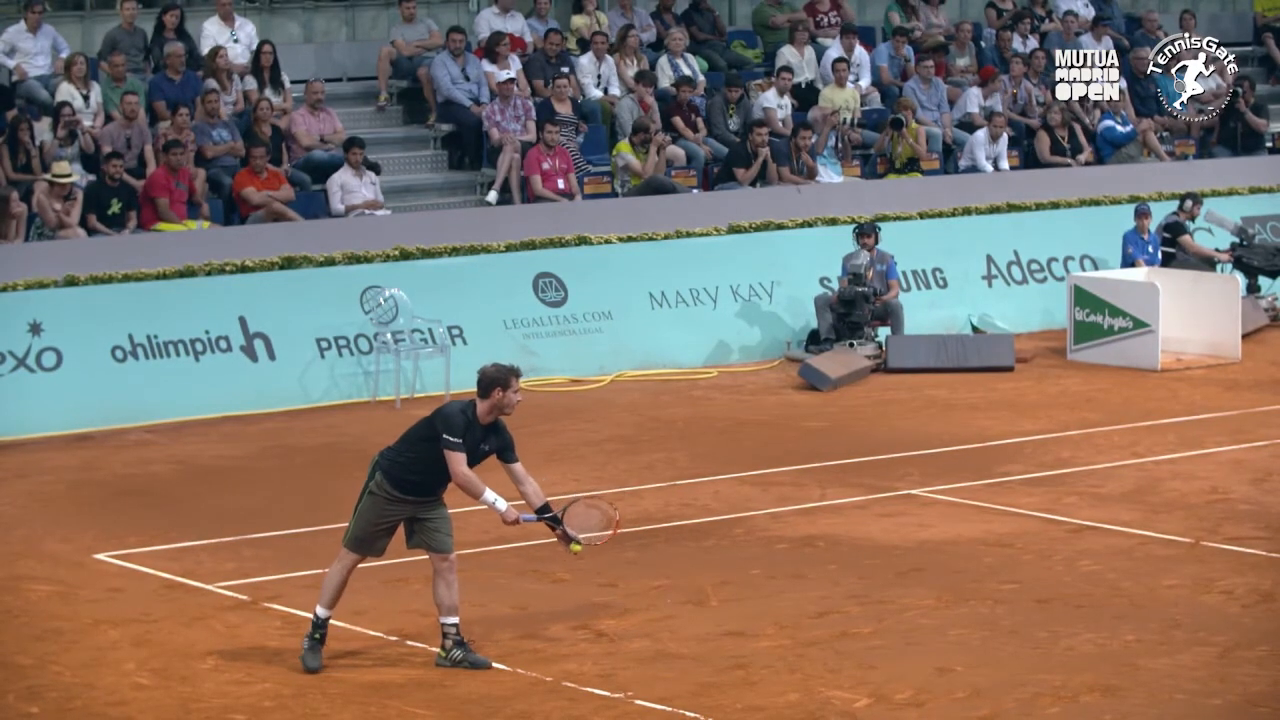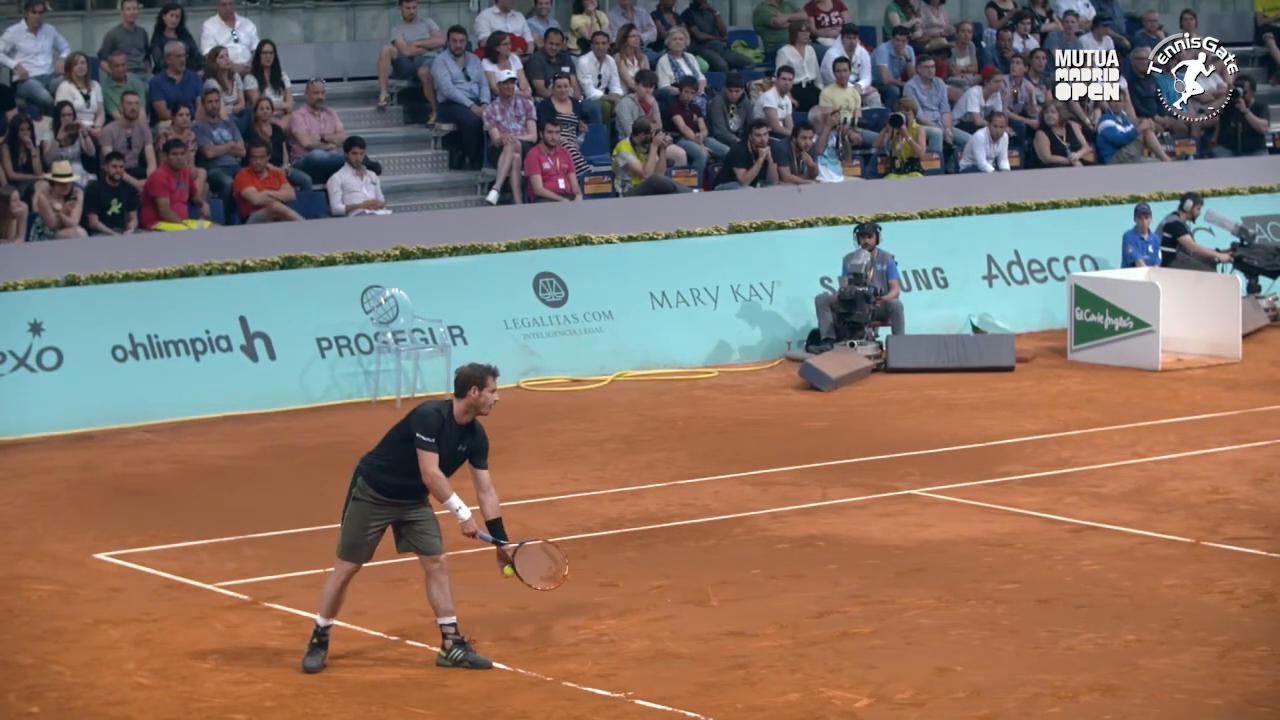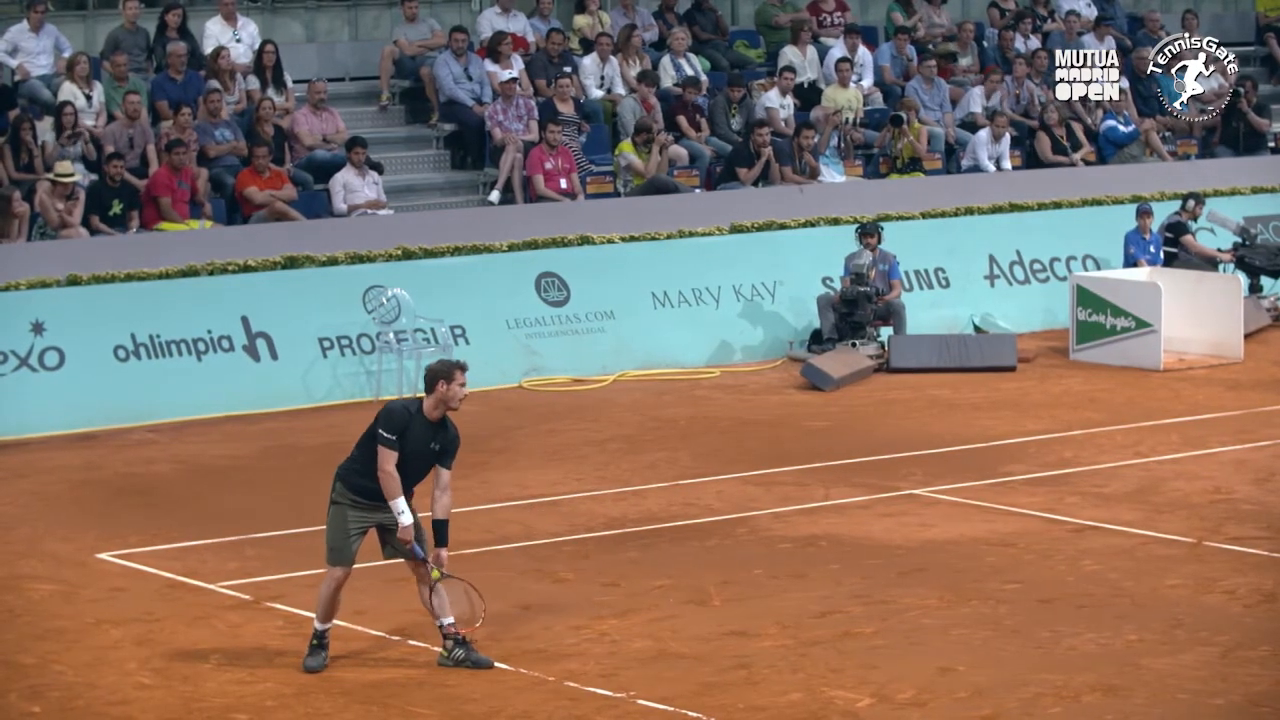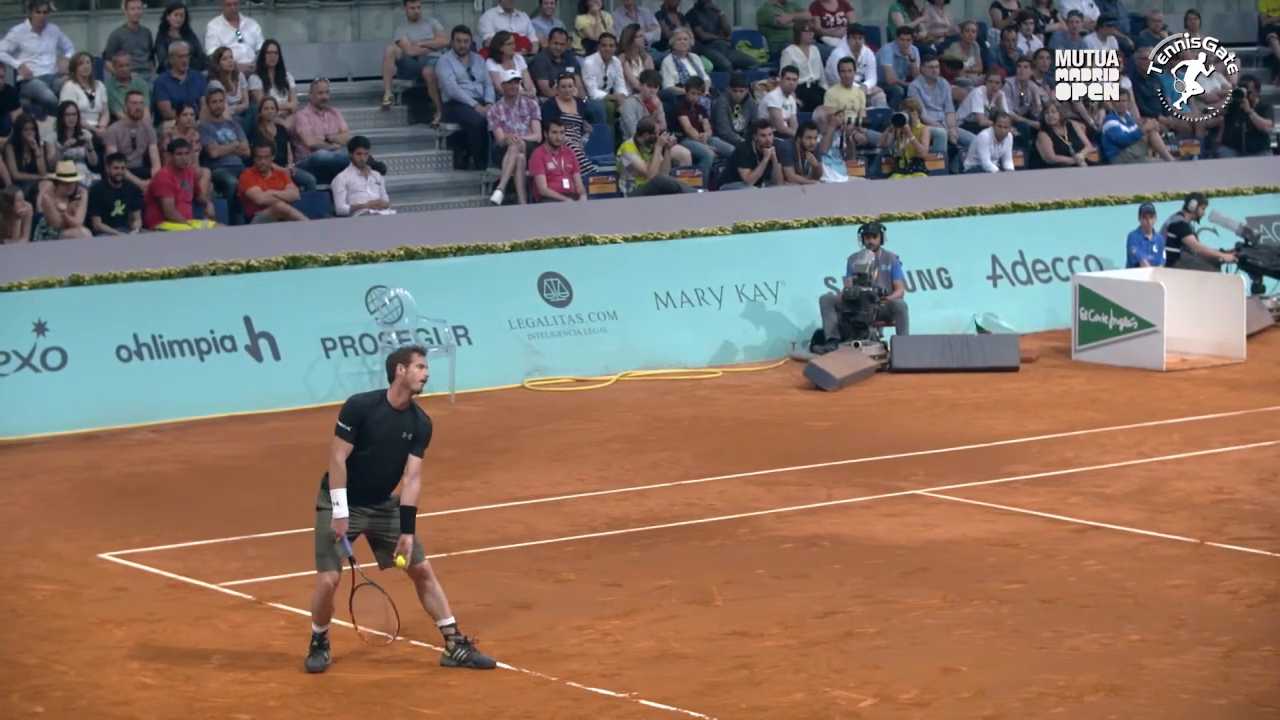
dt=0.7s
person 1, frame 1
left shoulder: (498, 434)
right shoulder: (454, 415)
left elbow: (525, 483)
right elbow: (460, 474)
left wrist: (555, 523)
right wrist: (501, 507)
left hip: (428, 496)
right hip: (388, 486)
left knee: (446, 561)
right knee: (350, 558)
left ankle: (451, 644)
right ankle: (316, 634)
person 1, frame 2
left shoulder: (476, 436)
right shoulder: (429, 415)
left elbow: (486, 491)
right elbow: (430, 475)
left wrist: (501, 540)
right wrist: (463, 514)
left hip: (412, 499)
right hip: (372, 492)
left knee: (437, 562)
right knee: (346, 567)
left ankle: (451, 644)
right ankle: (319, 640)
person 1, frame 3
left shoulder: (449, 435)
right shoulder: (397, 413)
left elbow: (442, 490)
right elbow: (385, 470)
left wrist: (440, 543)
right wrist: (404, 520)
left hip: (396, 500)
right hip: (353, 497)
left knee: (427, 567)
right knee: (337, 574)
left ankle: (453, 644)
right ankle: (319, 642)
person 1, frame 4
left shoulder: (421, 423)
right shoulder: (360, 406)
left elbow: (412, 478)
right elbow: (337, 459)
left wrist: (407, 531)
right wrist: (340, 512)
left hip: (383, 506)
right hip: (340, 503)
left knee: (422, 570)
right knee: (328, 580)
left ankle: (454, 645)
right ankle: (319, 644)
